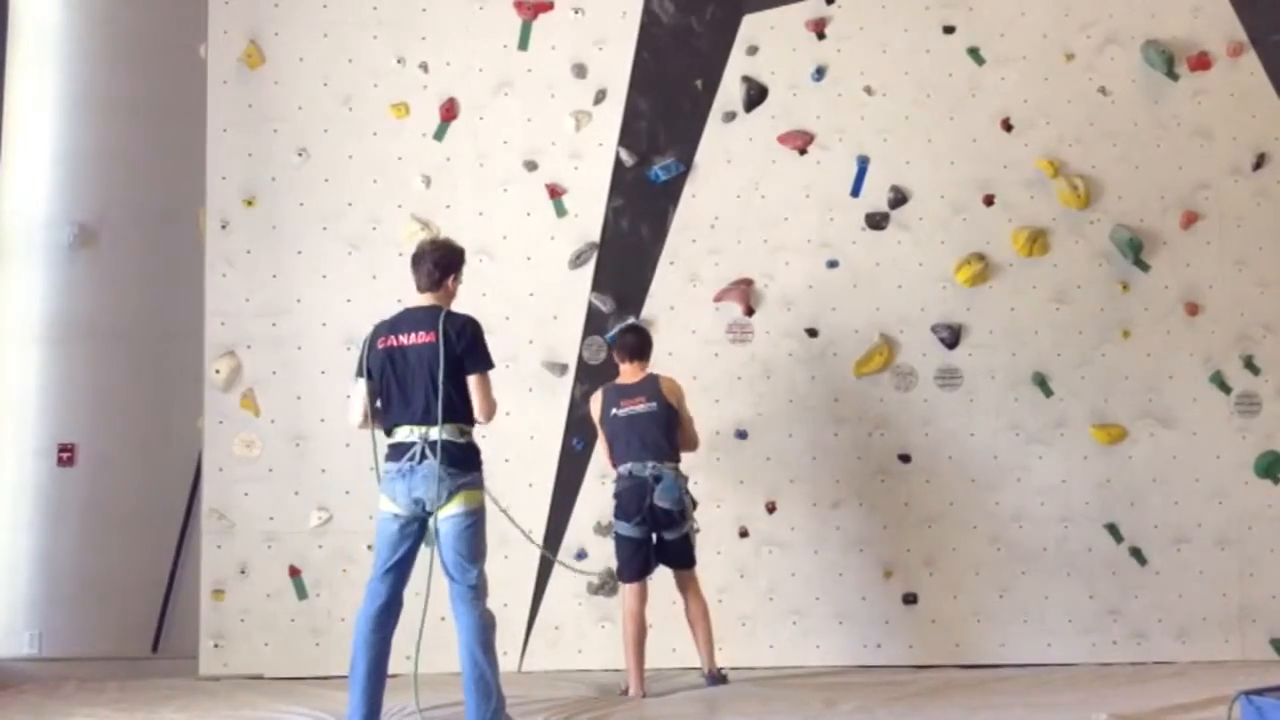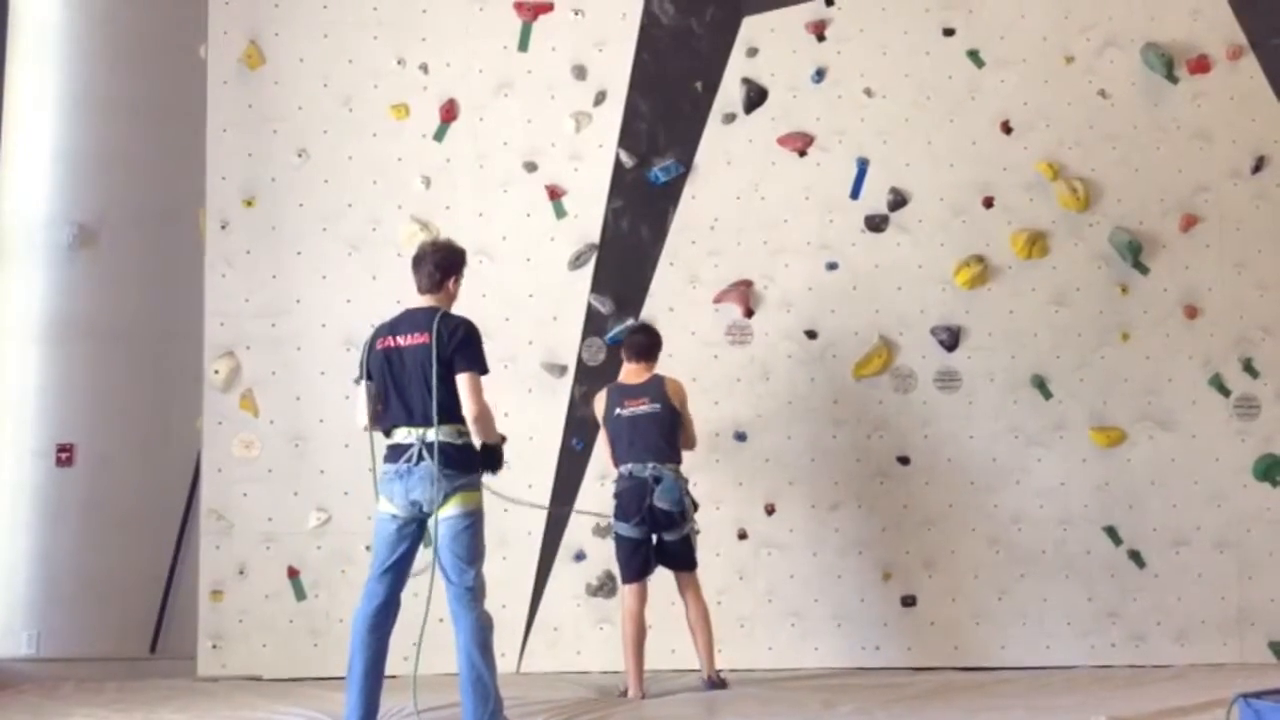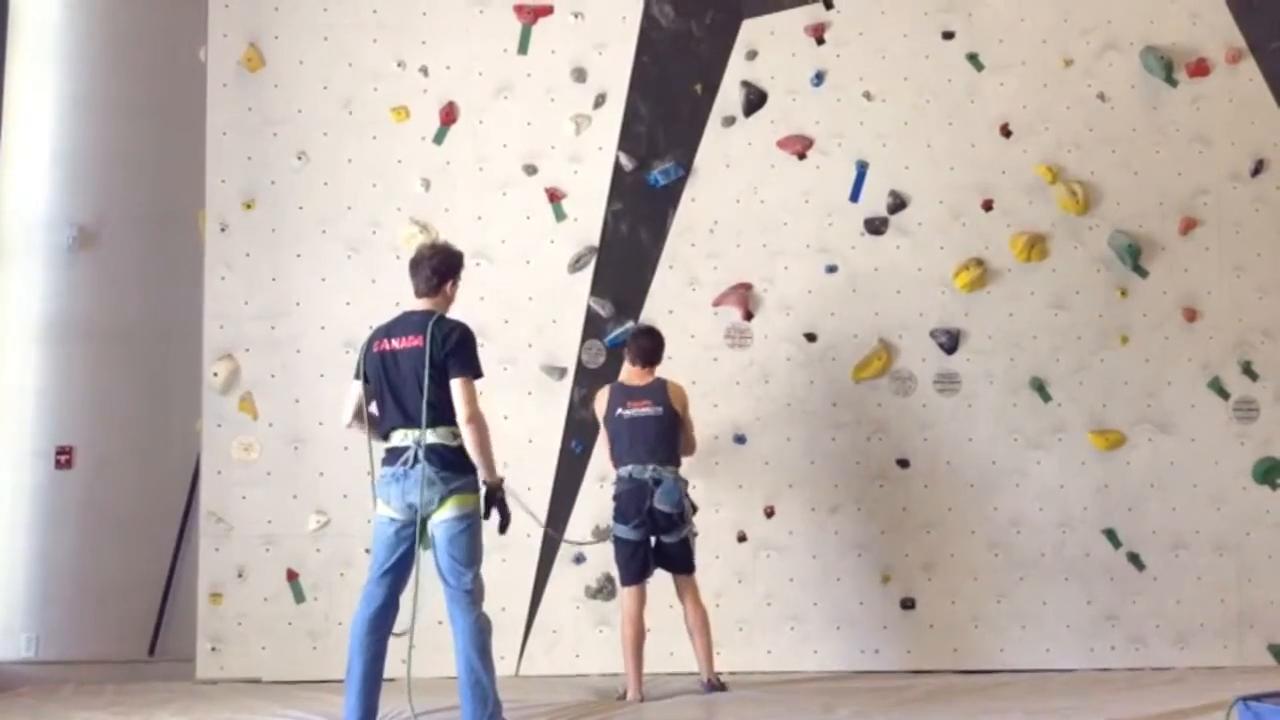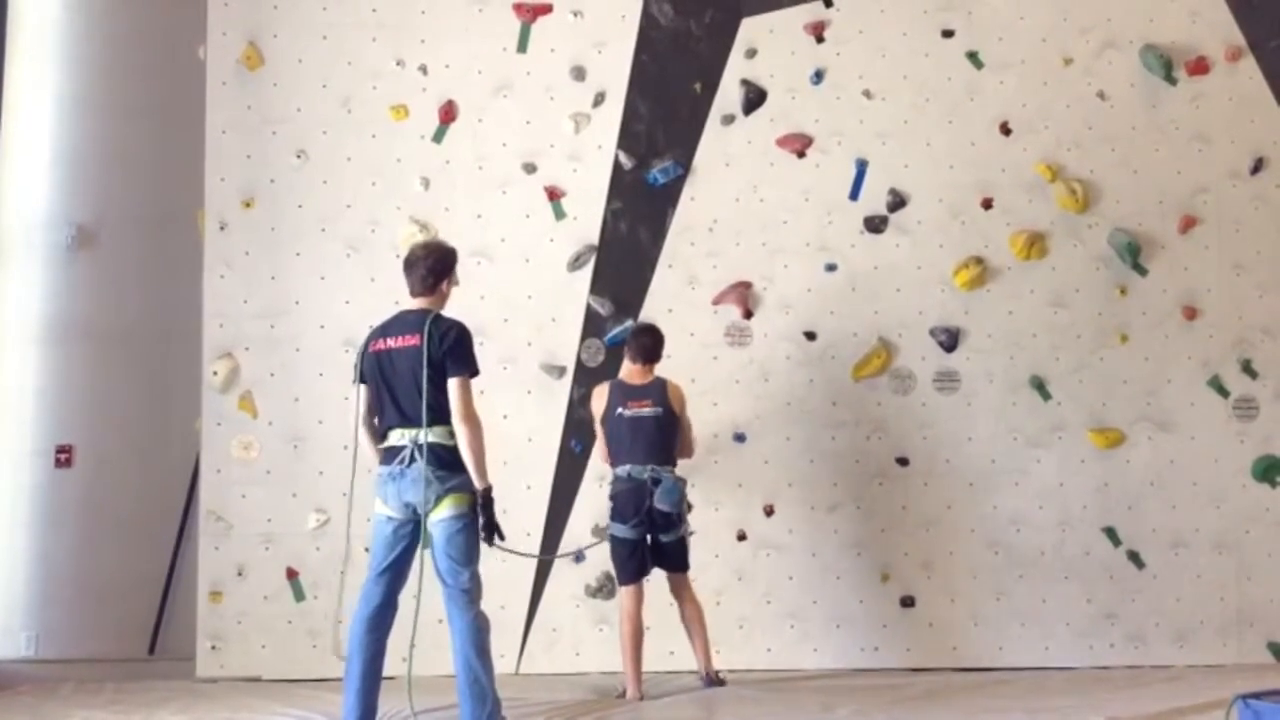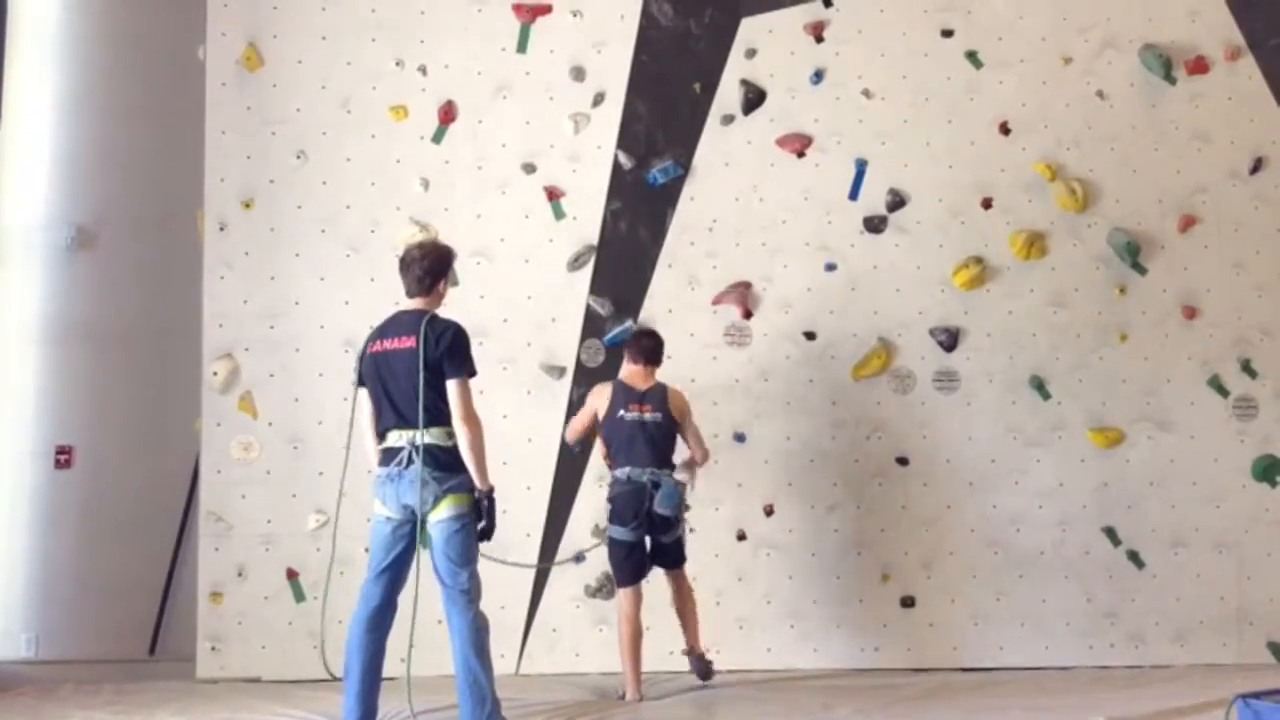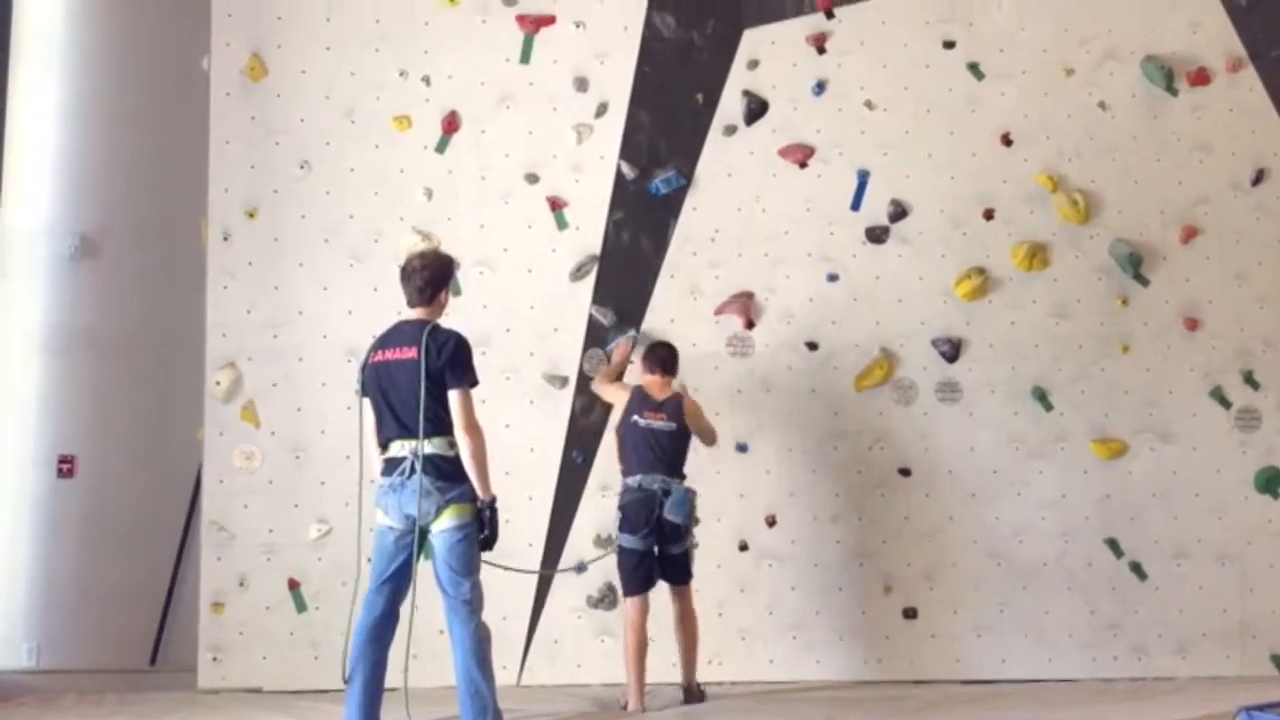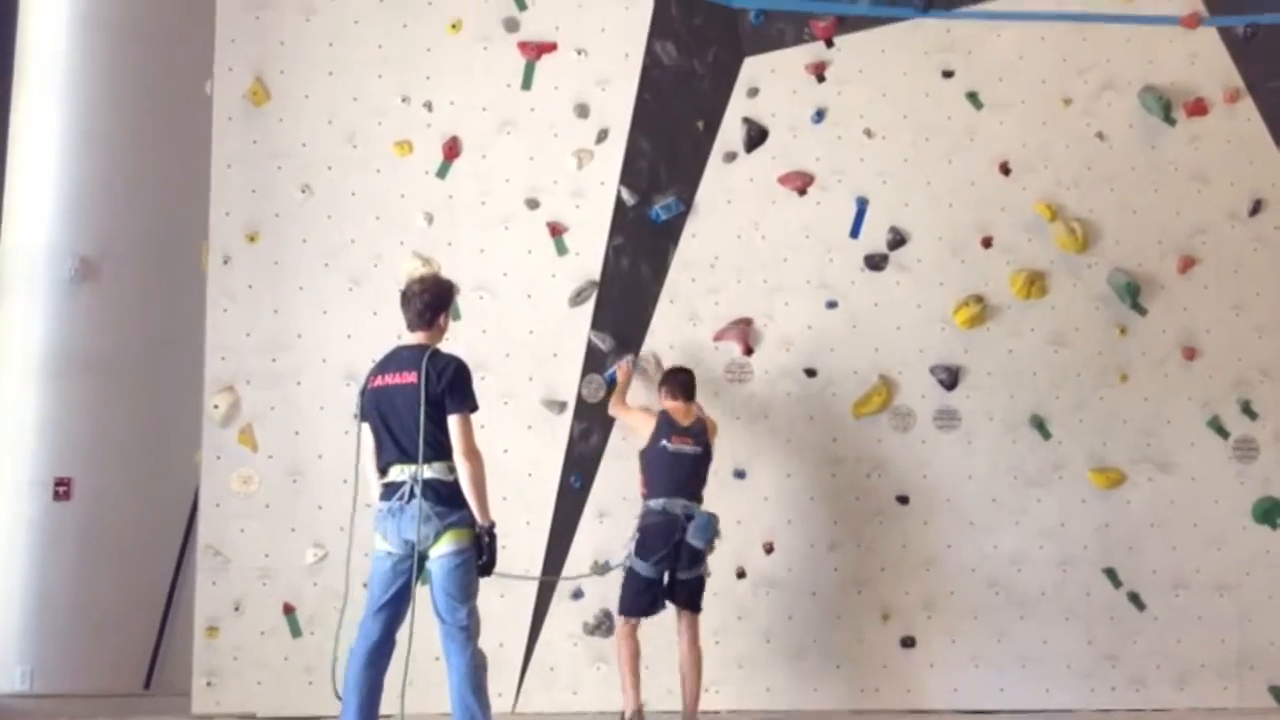
dt=0.3s
person 1, frame 1
left shoulder: (381, 334)
right shoulder: (462, 328)
left elbow: (360, 417)
right elbow: (483, 412)
left hip: (398, 471)
right hip: (452, 469)
left knee: (381, 593)
right knee: (468, 594)
person 1, frame 2
left shoulder: (382, 336)
right shoulder: (458, 330)
left elbow: (367, 418)
right elbow: (474, 412)
right wrist: (492, 442)
left hip: (396, 472)
right hip: (450, 472)
left knee: (378, 595)
right knee: (465, 596)
person 1, frame 3
left shoulder: (379, 338)
right shoulder: (452, 334)
left elbow: (351, 415)
right elbow: (468, 417)
right wrist: (492, 481)
left hip: (393, 475)
right hip: (445, 474)
left knee: (377, 597)
right knee: (464, 599)
person 1, frame 4
left shoulder: (376, 339)
right shoulder: (449, 332)
left elbow: (363, 419)
right elbow: (463, 417)
right wrist: (482, 487)
left hip: (392, 476)
right hip: (443, 475)
left knee: (376, 596)
right knee: (461, 598)
person 1, frame 5
left shoulder: (375, 339)
right shoulder: (446, 333)
left elbow: (369, 424)
right elbow: (463, 418)
right wrist: (484, 487)
left hip: (390, 476)
right hip: (441, 476)
left knee: (375, 596)
right knee: (460, 598)
person 1, frame 6
left shoulder: (377, 350)
right shoulder: (448, 344)
left elbow: (373, 433)
right elbow: (465, 429)
right wrist: (487, 497)
left hip: (393, 487)
right hip: (443, 485)
left knee: (378, 606)
right knee: (462, 608)
person 1, frame 7
left shoulder: (377, 373)
right shoulder: (448, 368)
left elbow: (371, 459)
right elbow: (465, 453)
right wrist: (485, 523)
left hip: (392, 510)
right hip: (442, 510)
left knee: (375, 631)
right knee: (459, 634)
person 2, frame 1
left shoulder: (600, 398)
right shoulder: (667, 387)
left elbow: (611, 458)
right elbow: (690, 443)
left hip: (630, 495)
right hip: (669, 491)
left knee: (633, 595)
right knee: (688, 583)
left ankle: (635, 685)
right ankle: (710, 668)
person 2, frame 2
left shoulder: (604, 398)
right shoulder: (672, 388)
left elbow: (613, 458)
right elbow: (689, 442)
left hip: (630, 495)
right hip: (670, 492)
left knee: (633, 596)
right knee: (689, 585)
left ankle: (634, 687)
right ankle: (710, 673)
person 2, frame 3
left shoulder: (605, 396)
right shoulder: (673, 392)
left elbow: (612, 454)
right elbow: (689, 447)
left hip: (629, 496)
right hip: (669, 494)
left knee: (632, 597)
right knee: (687, 588)
left ankle: (633, 689)
right ankle: (708, 675)
person 2, frame 4
left shoulder: (602, 394)
right shoulder: (672, 393)
left elbow: (605, 455)
right elbow: (686, 450)
left hip: (626, 495)
right hip: (666, 493)
left knee: (630, 595)
right knee: (681, 585)
left ankle: (633, 688)
right ankle: (707, 669)
person 2, frame 5
left shoulder: (605, 393)
right shoulder: (673, 398)
left elbow: (572, 435)
right elbow: (701, 454)
right wrist: (690, 465)
left hip: (625, 497)
right hip: (665, 496)
left knee: (628, 598)
right knee: (677, 575)
left ankle: (632, 691)
right ankle: (696, 655)
person 2, frame 6
left shoulder: (625, 396)
right shoulder: (687, 406)
left elbow: (598, 382)
right elbow: (710, 439)
left wrist: (618, 359)
left hip: (637, 506)
right hip: (675, 507)
left knee: (635, 609)
right knee: (682, 597)
left ankle: (635, 702)
right ankle: (690, 684)
person 2, frame 7
left shoulder: (649, 421)
right shoulder: (707, 428)
left elbow: (615, 408)
left wrist: (624, 379)
right wrist: (673, 379)
left hip: (656, 529)
left knee: (627, 624)
right knee: (688, 628)
